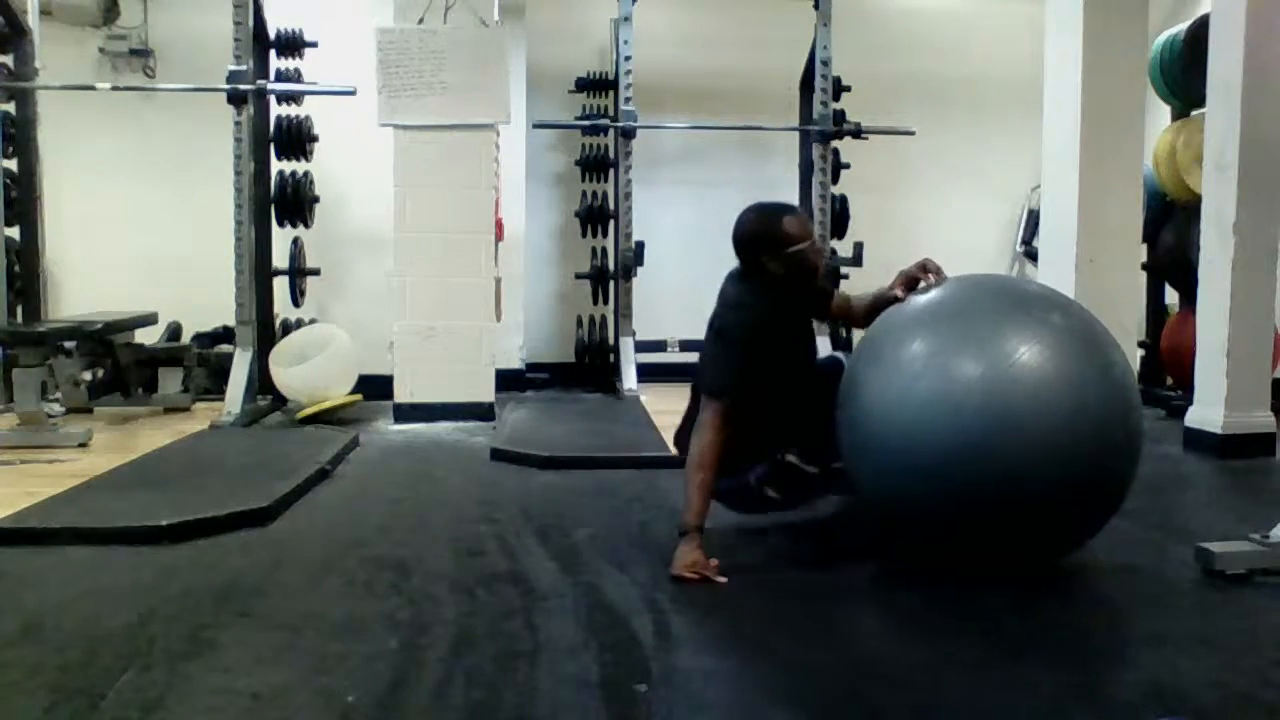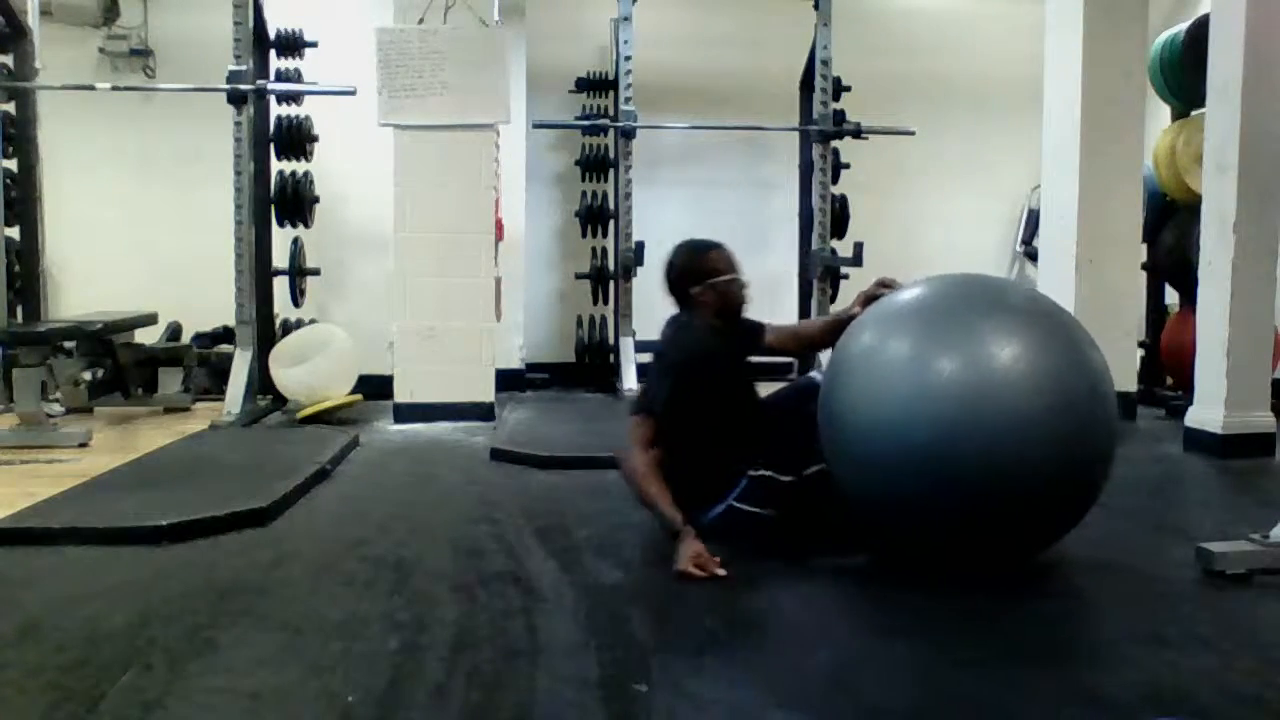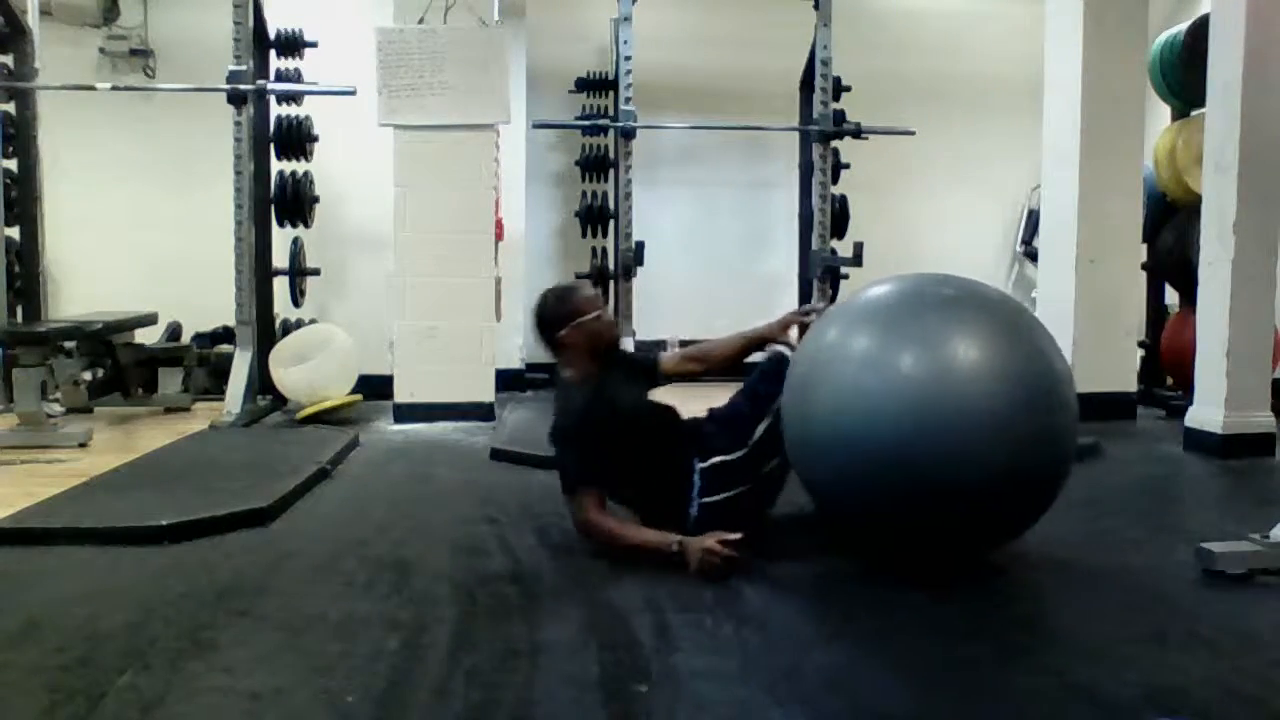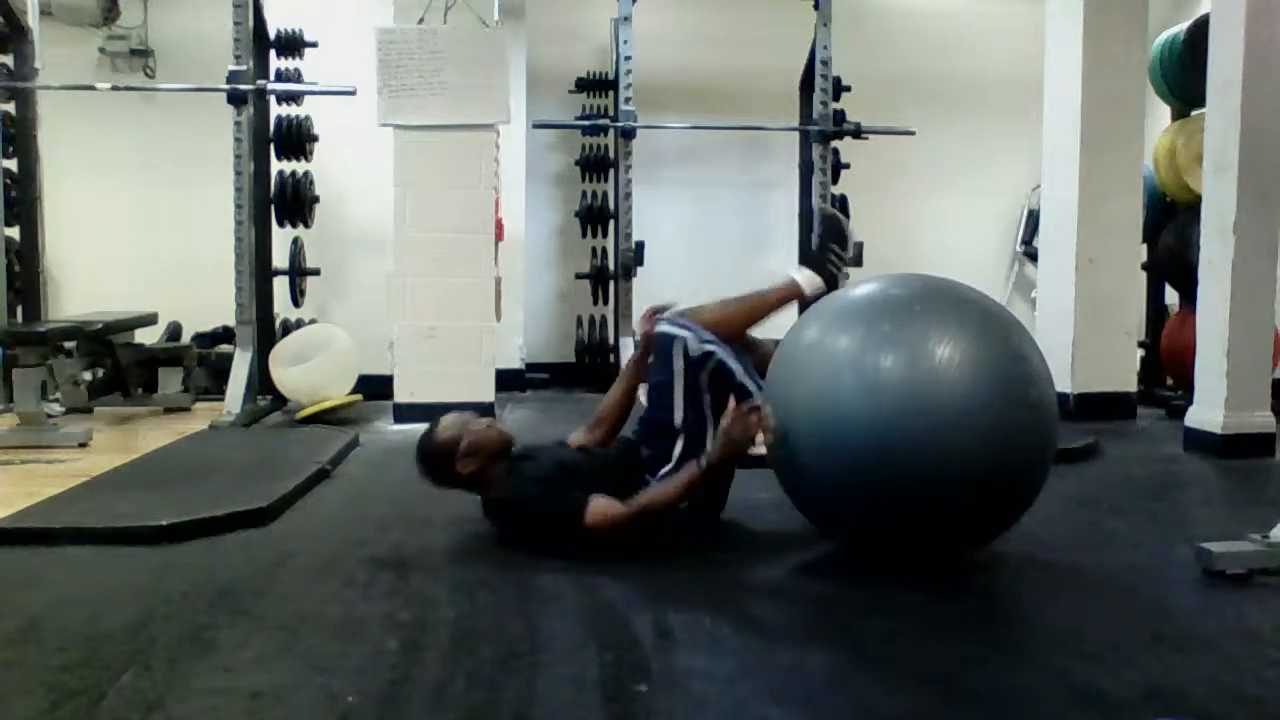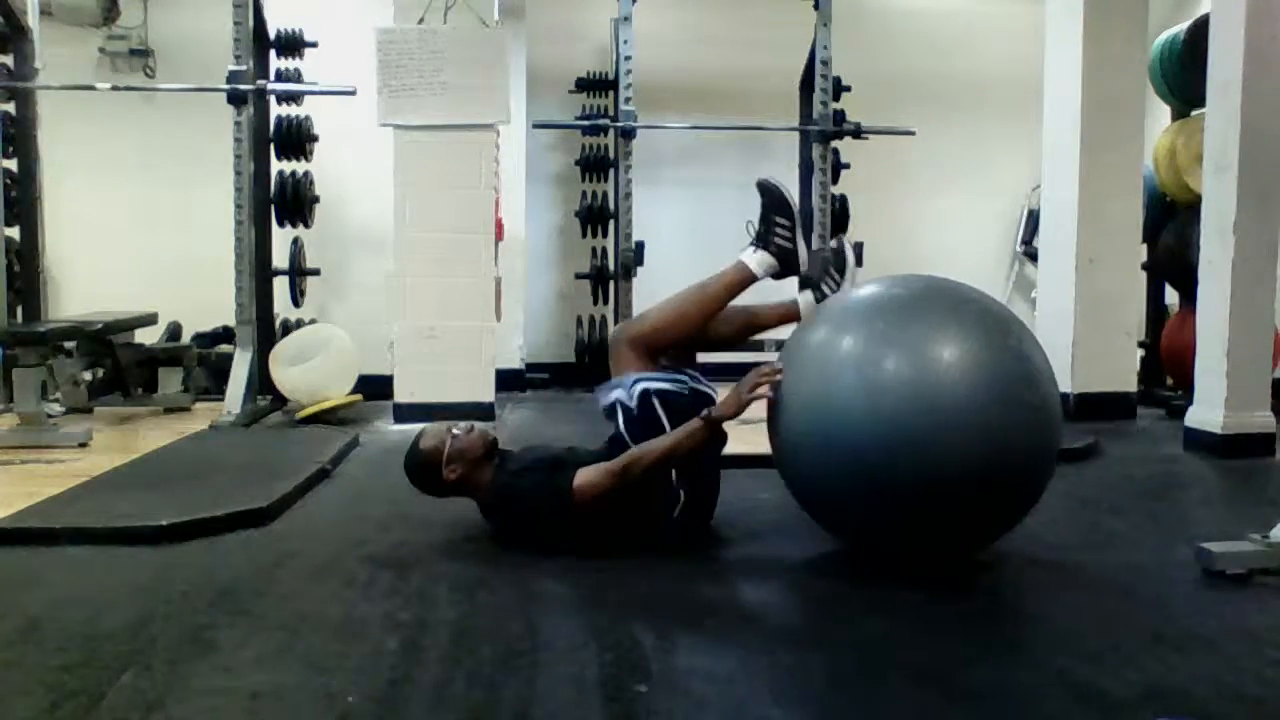
dt=0.4s
person 1, frame 1
left shoulder: (778, 290)
right shoulder: (744, 323)
left elbow: (851, 310)
right elbow: (708, 428)
left wrist: (890, 294)
right wrist: (691, 538)
right hip: (746, 468)
person 1, frame 2
left shoulder: (714, 327)
right shoulder: (684, 355)
left elbow: (793, 339)
right elbow: (635, 450)
left wrist: (853, 312)
right wrist: (684, 534)
right hip: (724, 506)
left knee: (822, 387)
person 1, frame 3
left shoulder: (607, 365)
right shoulder: (577, 415)
left elbow: (691, 361)
right elbow: (587, 518)
left wrist: (769, 332)
right wrist: (680, 545)
right hip: (703, 497)
left knee: (784, 357)
right knee: (787, 367)
person 1, frame 4
left shoulder: (516, 471)
right shoulder: (522, 501)
left elbow: (594, 432)
right elbow: (625, 517)
left wrist: (640, 351)
right wrist: (713, 460)
left hip: (648, 469)
right hip: (682, 500)
left knee: (716, 342)
right knee: (679, 331)
right ankle: (811, 278)
person 1, frame 5
left shoulder: (513, 472)
right shoulder: (514, 494)
right elbow: (619, 474)
right wrist: (714, 414)
left hip: (671, 487)
right hip: (673, 497)
left knee: (674, 332)
right knee: (628, 339)
left ankle: (811, 304)
right ankle: (762, 257)
